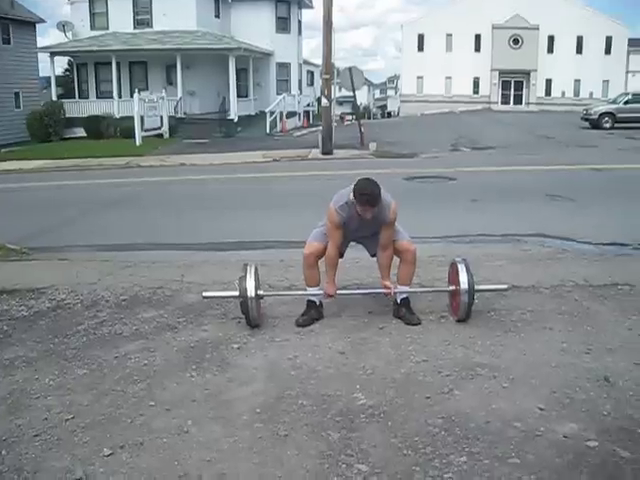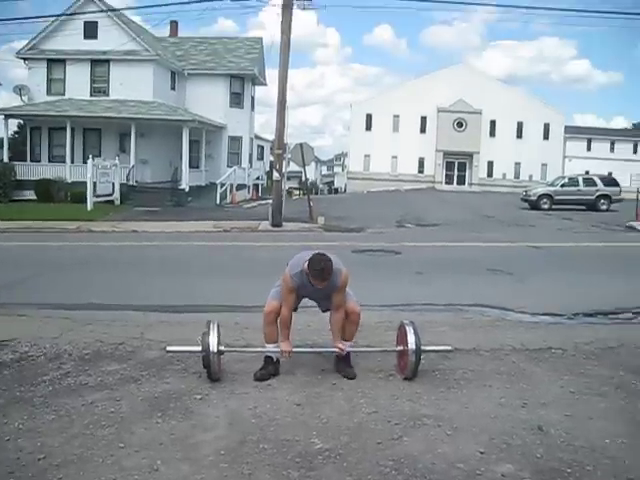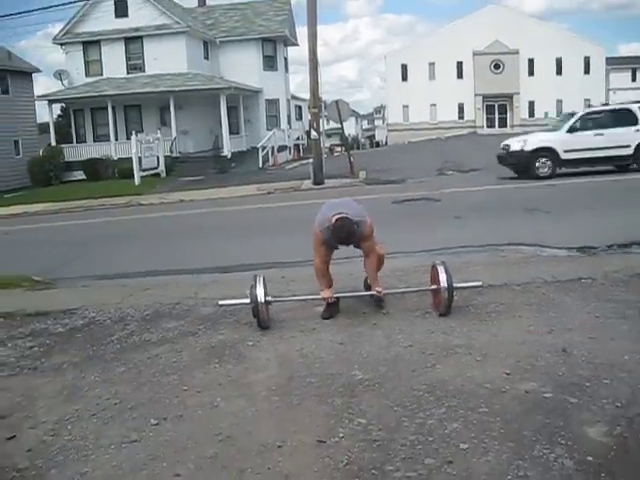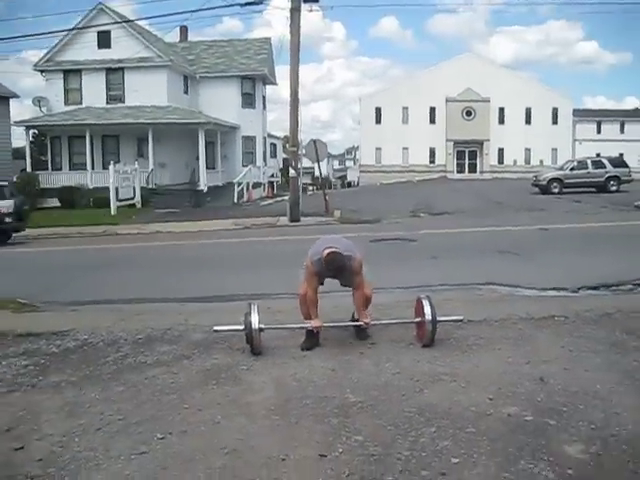
dt=1s
person 1, frame 1
left shoulder: (389, 208)
right shoulder: (337, 208)
left elbow: (385, 247)
right elbow: (333, 247)
left wrist: (385, 279)
right wrist: (330, 281)
left hip: (376, 231)
right hip: (337, 231)
left knee: (409, 251)
right knee: (309, 254)
left ankle: (402, 303)
right ankle: (314, 305)
person 1, frame 2
left shoulder: (341, 275)
right shoulder: (292, 274)
left elbow: (338, 310)
right elbow: (286, 310)
left wrist: (337, 340)
right wrist: (284, 340)
right hip: (296, 286)
left knee: (354, 311)
right knee: (270, 311)
left ankle: (342, 358)
right ankle: (271, 361)
person 1, frame 3
left shoulder: (365, 225)
right shoulder: (320, 229)
left elbow: (369, 255)
right elbow: (319, 261)
left wrist: (375, 284)
right wrist: (324, 289)
left hip: (356, 227)
right hip: (327, 228)
left knee: (378, 254)
right knee: (323, 261)
left ankle: (370, 283)
right ankle: (331, 301)
person 1, frame 4
left shoulder: (355, 260)
right shoulder: (312, 262)
left elbow: (358, 289)
right elbow: (312, 292)
left wrist: (362, 316)
right wrist: (314, 318)
left hip: (346, 265)
right hip: (319, 262)
left knee: (366, 293)
right knee: (303, 293)
left ankle: (357, 320)
